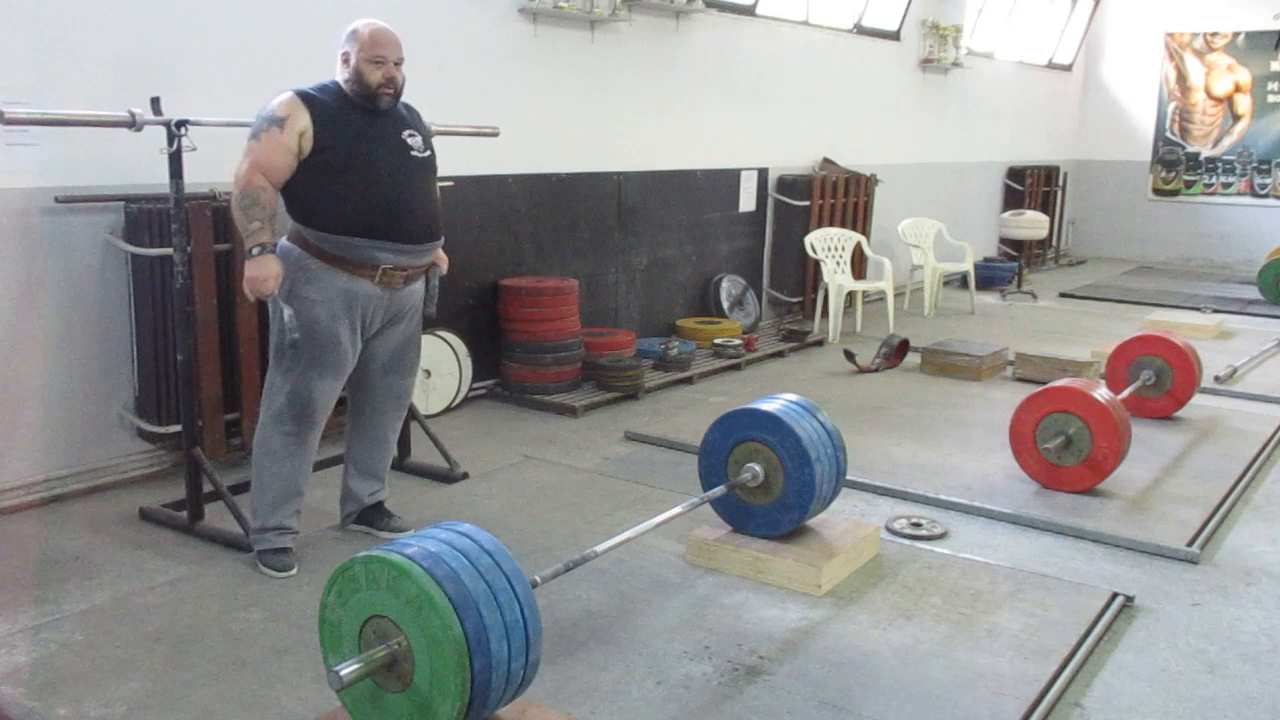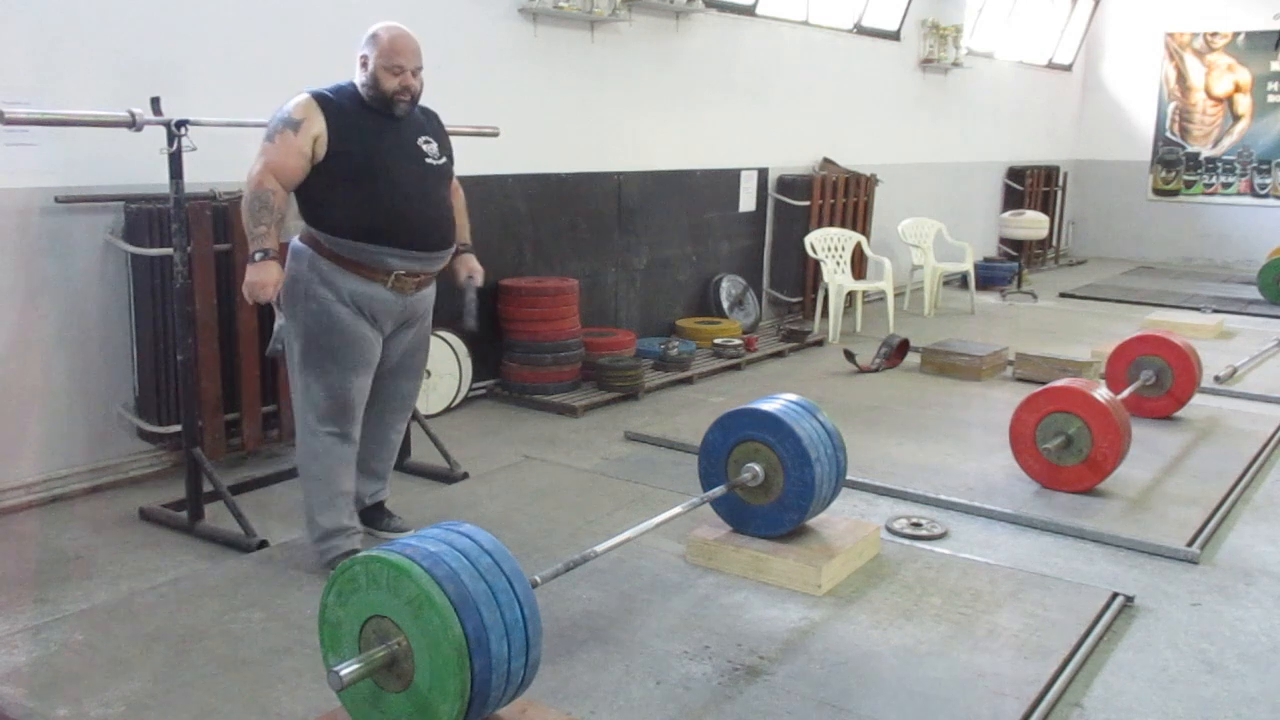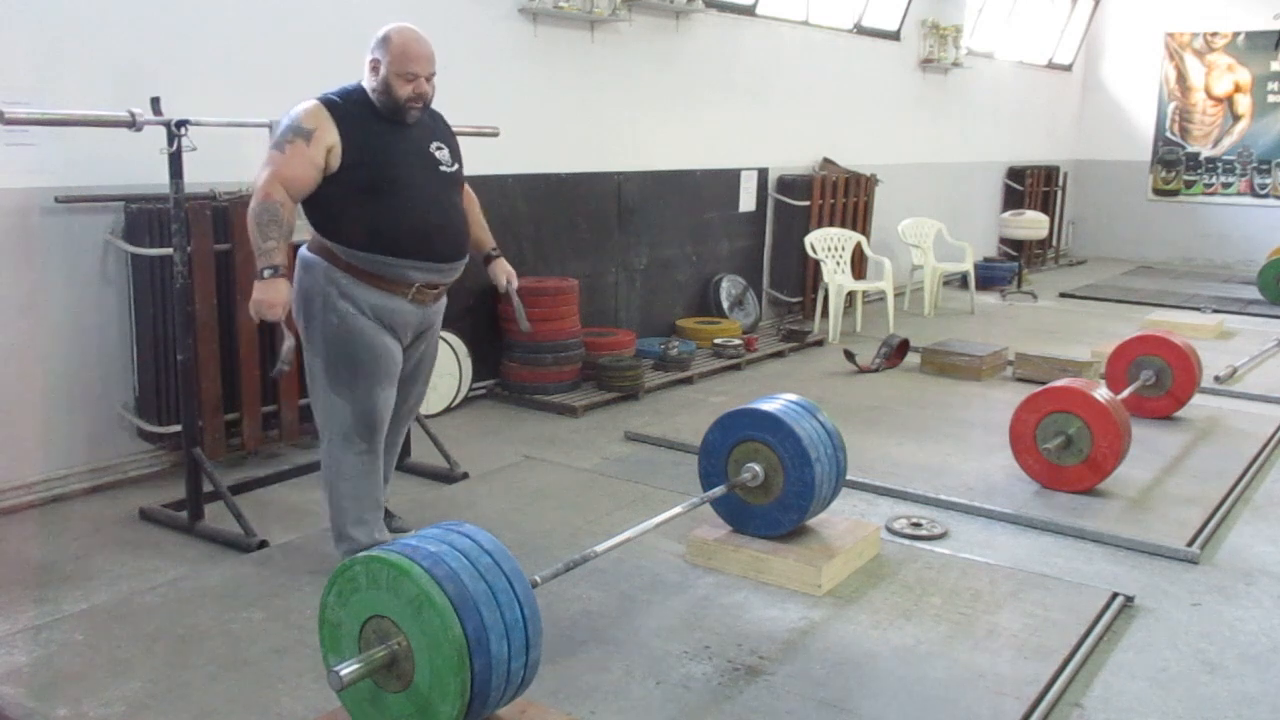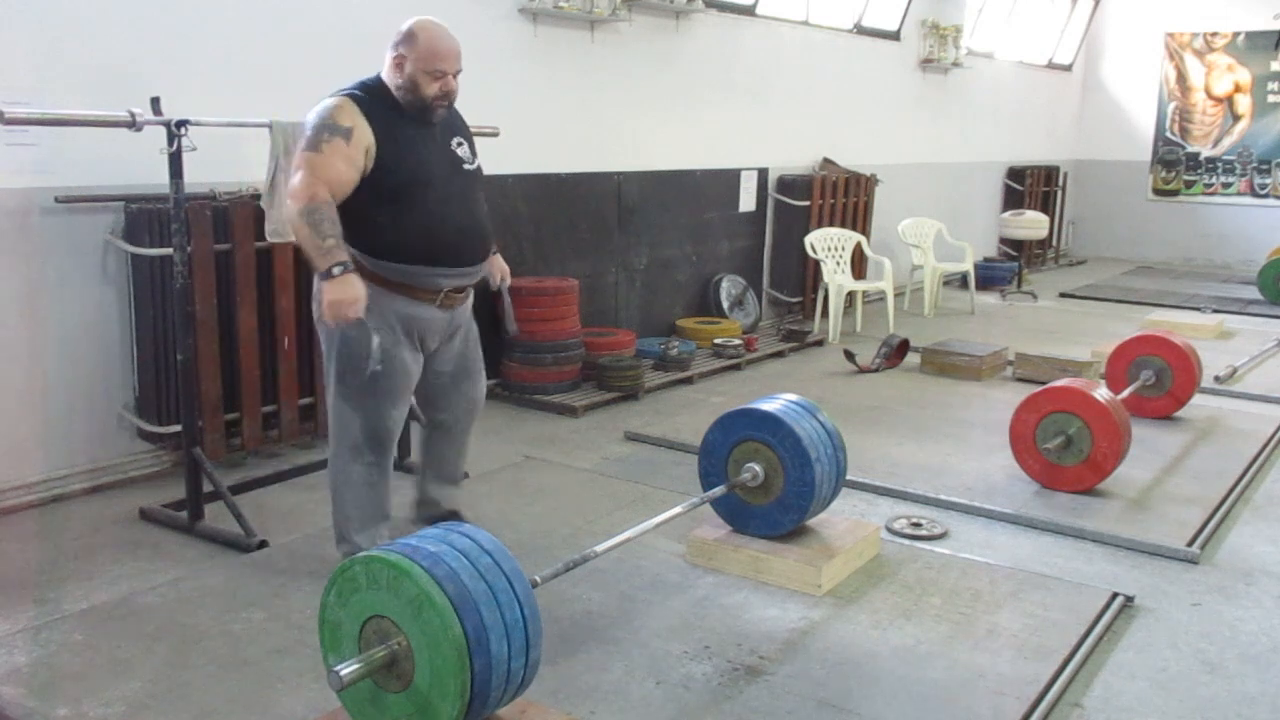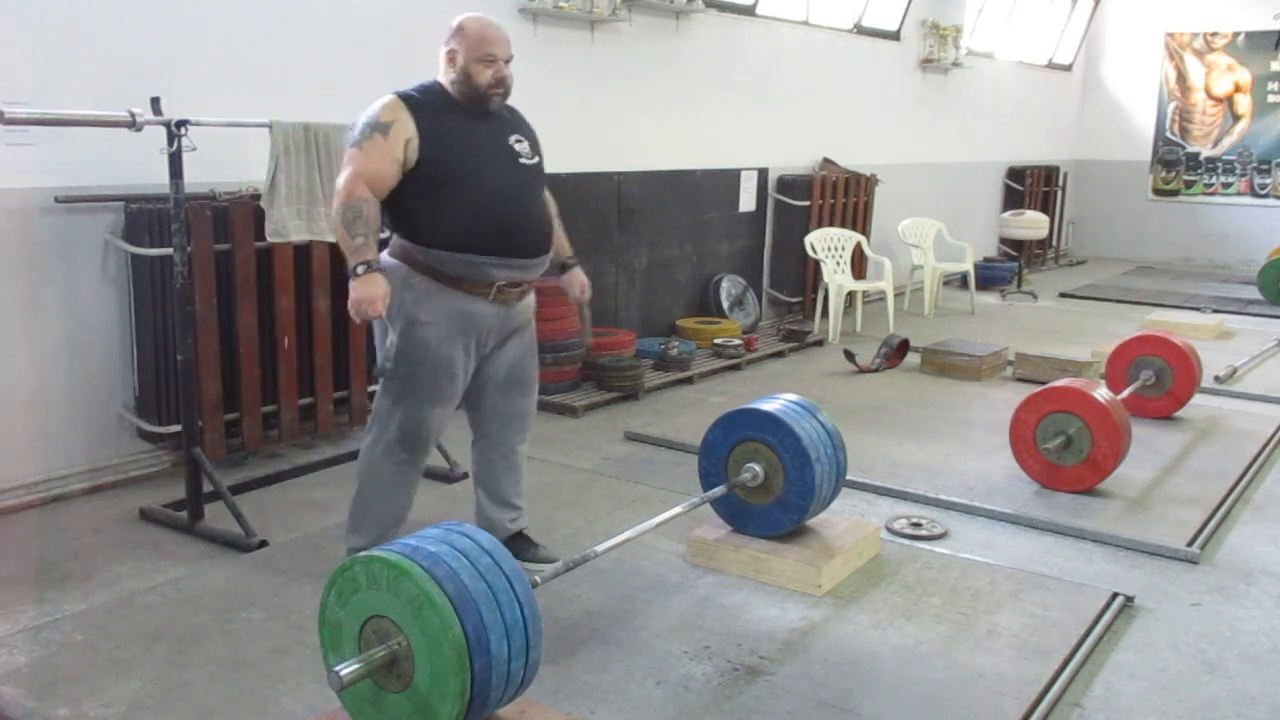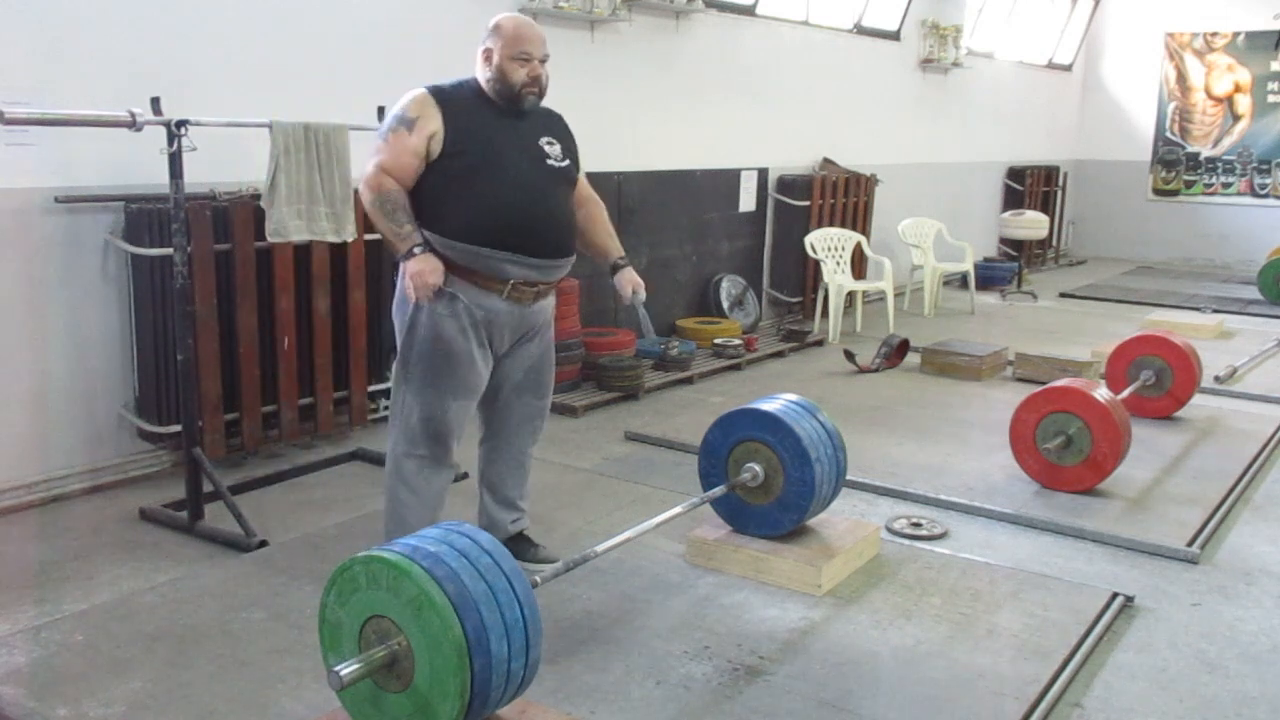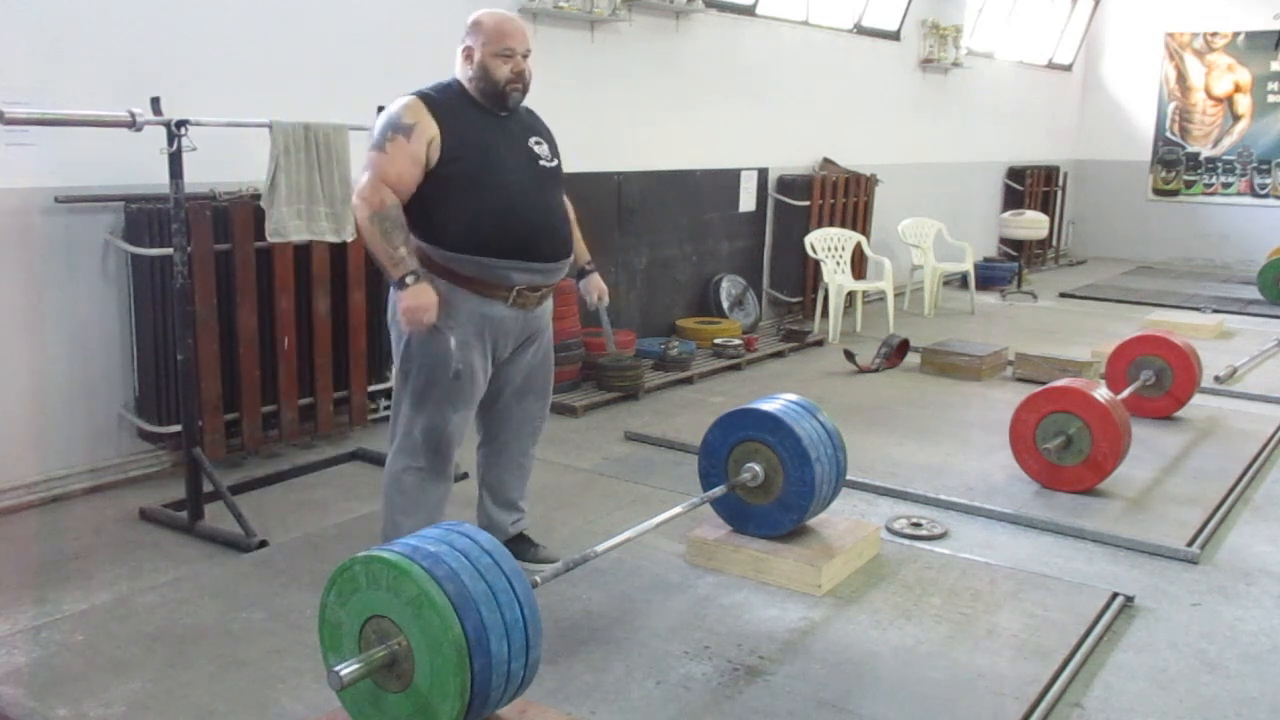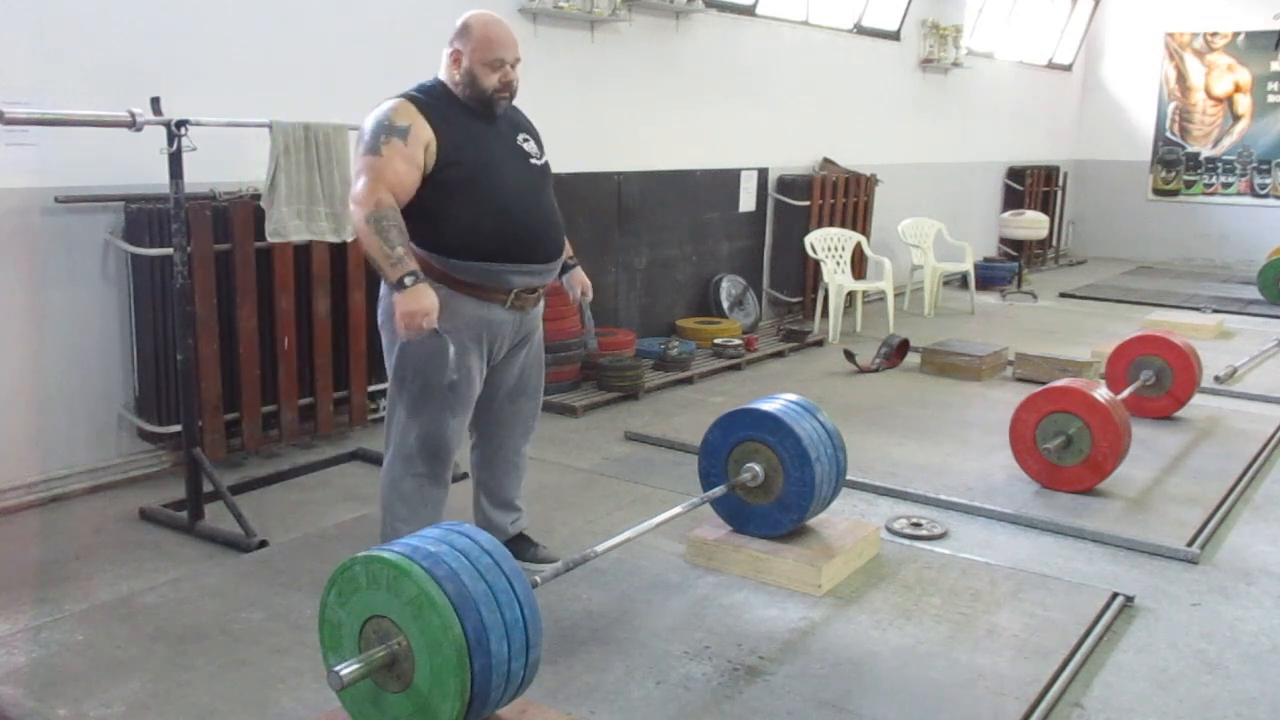
dt=0.4s
person 1, frame 1
left shoulder: (409, 119)
right shoulder: (300, 112)
right elbow: (253, 180)
left wrist: (432, 244)
right wrist: (261, 250)
left hip: (404, 290)
right hip: (326, 285)
left knee: (384, 404)
right knee: (298, 408)
left ankle: (364, 503)
right ankle: (273, 532)
person 1, frame 2
left shoulder: (428, 124)
right shoulder: (316, 114)
left elbow: (448, 192)
right elbow: (266, 183)
left wrist: (463, 251)
right wrist: (264, 256)
left hip: (414, 294)
right hip: (337, 289)
left knee: (390, 409)
right knee: (333, 416)
left ankle: (367, 502)
right ankle: (338, 541)
person 1, frame 3
left shoulder: (434, 125)
right shoulder: (323, 121)
left elbow: (460, 198)
right elbow: (272, 195)
left wrist: (491, 255)
right wrist: (273, 272)
left hip: (425, 302)
right hip: (353, 299)
left knee: (393, 417)
right knee: (358, 425)
left ankle: (370, 506)
right ankle: (364, 550)
person 1, frame 4
left shoulder: (447, 118)
right shoulder: (349, 119)
right elbow: (307, 198)
left wrist: (487, 251)
right wrist: (337, 273)
left hip: (451, 305)
right hip: (377, 305)
left knee: (459, 410)
right knee: (369, 432)
left ankle: (438, 506)
right ankle: (365, 552)
person 1, frame 5
left shoulder: (514, 124)
right shoulder: (403, 117)
left elbow: (538, 201)
right elbow: (354, 193)
left wrist: (566, 264)
right wrist: (366, 270)
left hip: (511, 306)
right hip: (434, 303)
left knee: (507, 426)
right knee: (407, 429)
left ankle: (503, 530)
right ankle: (367, 551)
person 1, frame 6
left shoulder: (552, 126)
right shoulder: (433, 110)
left elbow: (581, 202)
right elbow: (379, 180)
left wrist: (619, 263)
right wrist: (414, 252)
left hip: (532, 306)
right hip: (453, 299)
left knee: (517, 427)
right knee: (429, 432)
left ankle: (504, 531)
person 1, frame 7
left shoulder: (531, 124)
right shoulder: (420, 117)
left elbow: (555, 204)
right elbow: (374, 198)
left wrist: (584, 269)
right wrist: (406, 280)
left hip: (530, 309)
right hip: (453, 306)
left knee: (516, 431)
right knee: (430, 440)
left ankle: (504, 533)
person 1, frame 8
left shoulder: (514, 120)
right shoulder: (408, 119)
right elbow: (372, 202)
left wrist: (567, 262)
right wrist: (408, 283)
left hip: (521, 310)
right hip: (447, 308)
left knee: (509, 433)
right knee: (427, 443)
left ankle: (504, 533)
